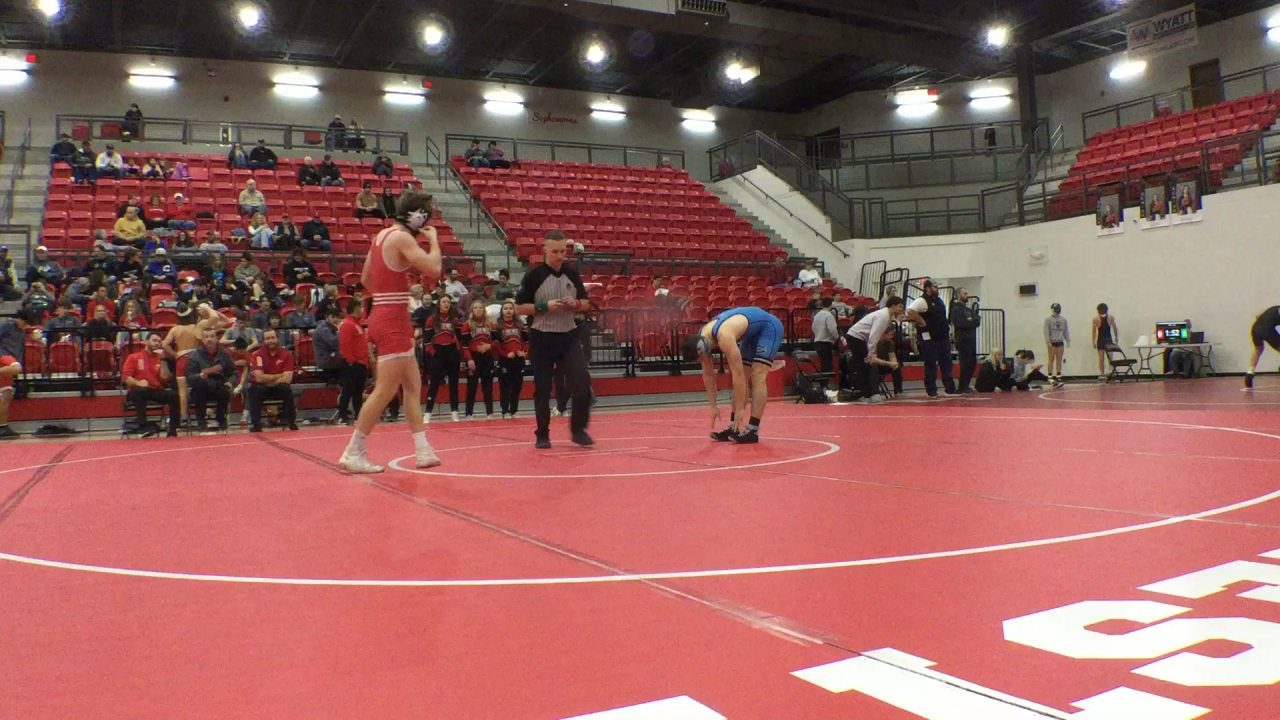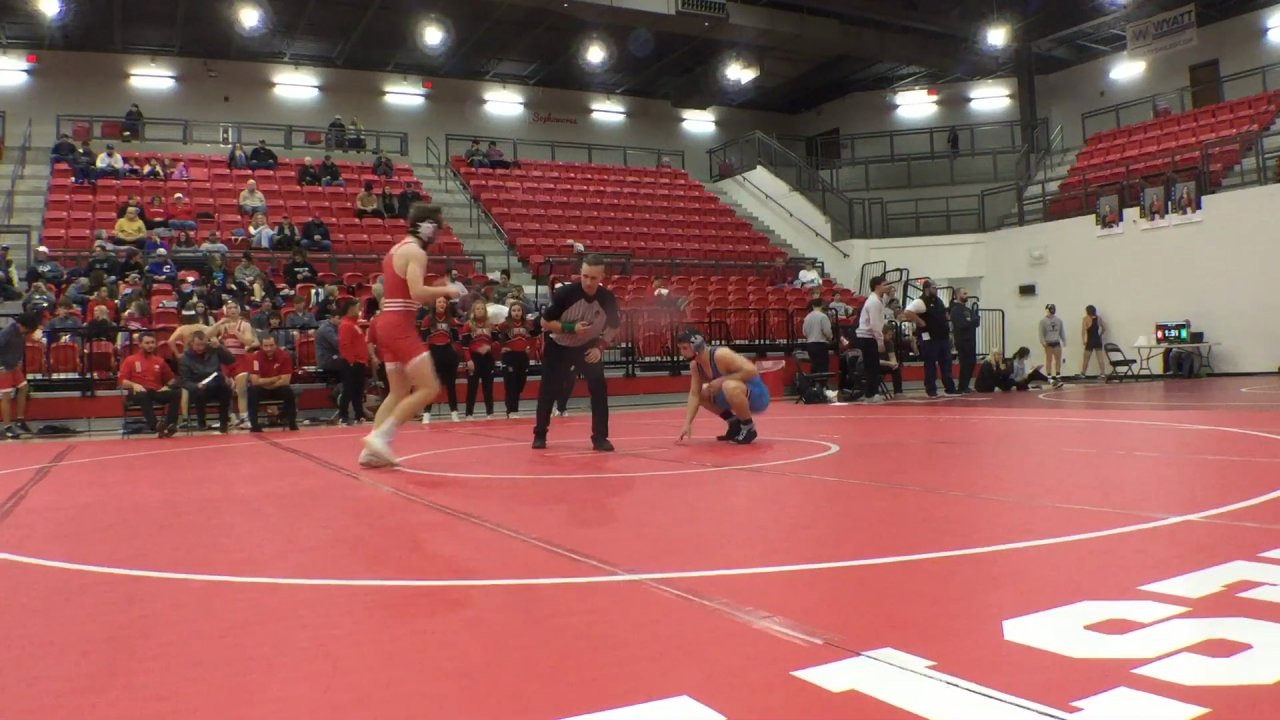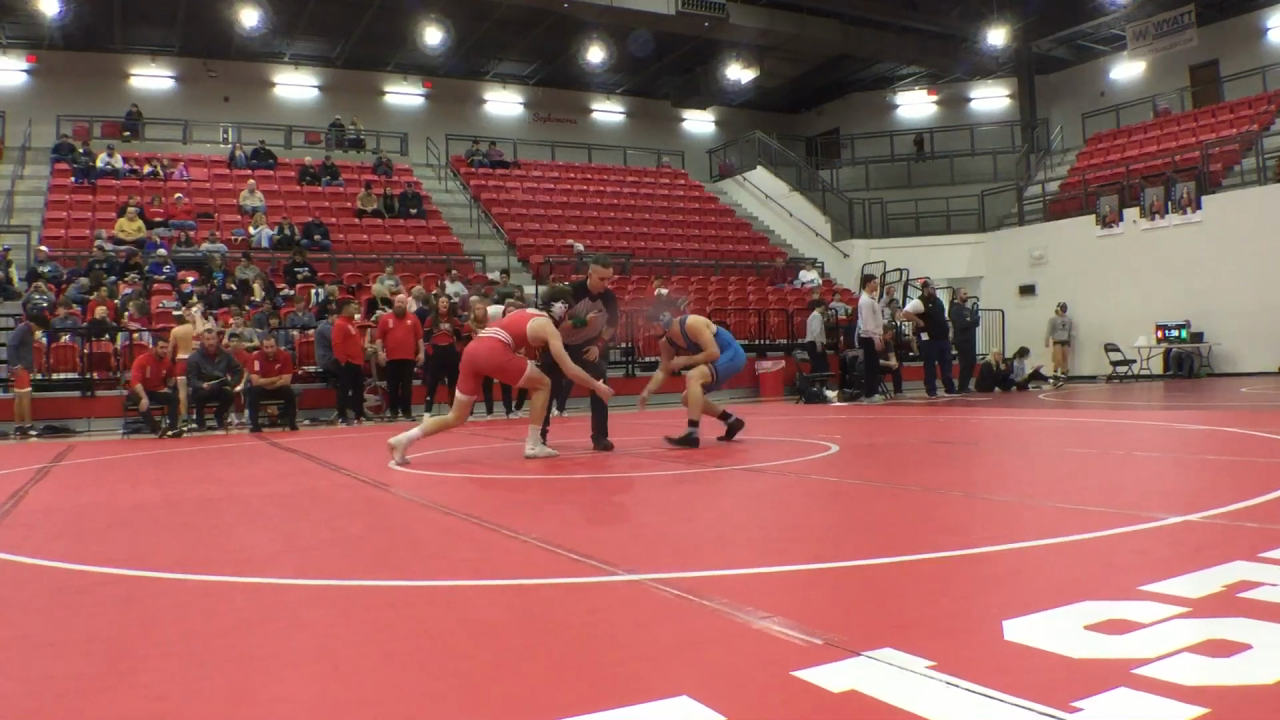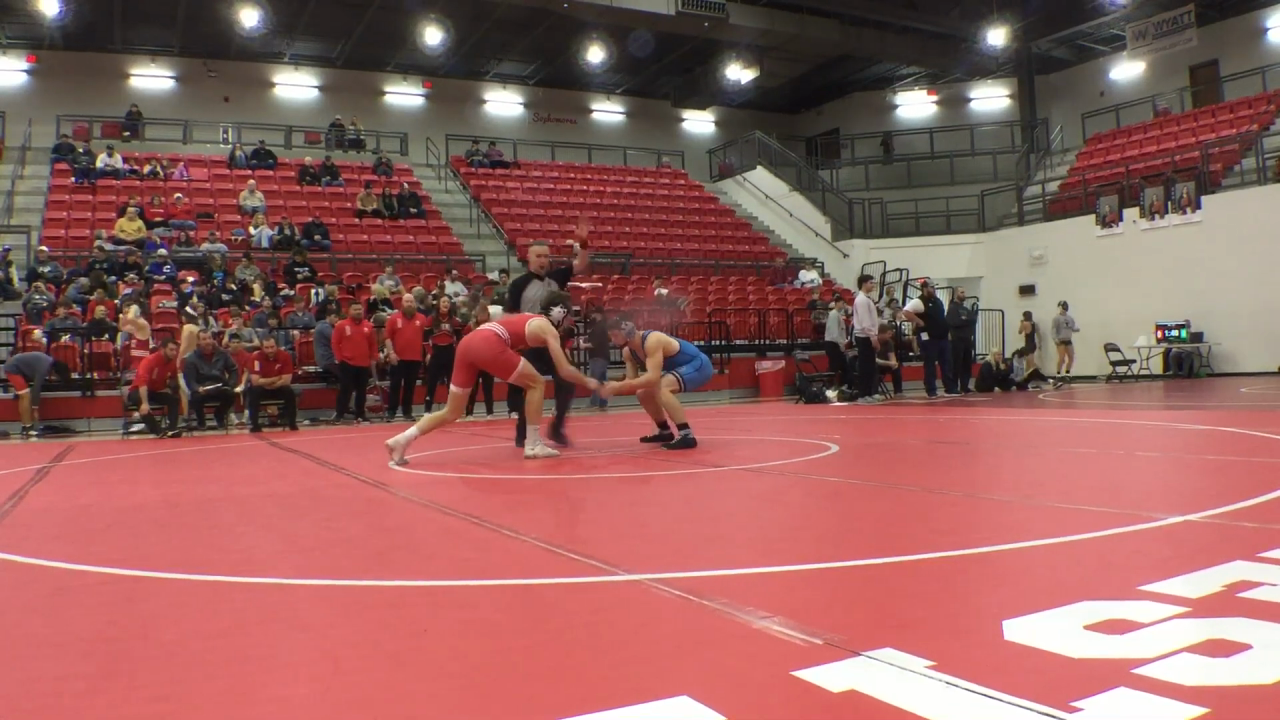
dt=1s
person 1, frame 1
left shoulder: (384, 236)
right shoulder: (402, 238)
left elbow: (365, 278)
right elbow: (433, 270)
right wrist: (433, 241)
left hip: (386, 318)
right hip: (391, 321)
left knee: (413, 386)
right knee: (385, 391)
left ankle: (423, 451)
right ankle: (353, 453)
person 1, frame 2
left shoulder: (399, 249)
right shoulder: (416, 252)
right elbow: (418, 293)
left wrist: (435, 292)
right wrist: (445, 291)
left hip: (387, 323)
right hip: (399, 325)
left knee: (399, 392)
right knee: (428, 390)
left ankle: (375, 450)
right ankle: (378, 435)
person 1, frame 3
left shoulder: (525, 312)
right shoulder: (549, 328)
right elbow: (569, 369)
left wrist: (519, 355)
right wrist: (597, 386)
left hip: (473, 349)
right hip: (493, 352)
left knee: (456, 418)
right knee: (542, 384)
left ankle: (404, 439)
right ankle: (533, 444)
person 1, frame 4
left shoulder: (528, 318)
right shoulder: (549, 329)
right elbow: (565, 370)
right wrist: (588, 383)
left hip: (469, 344)
right hip: (488, 346)
left knee: (451, 411)
right knee: (535, 384)
left ankle: (401, 441)
right ankle: (533, 445)
person 2, frame 1
left shoulder: (572, 274)
right shoulder: (534, 276)
left elbow: (585, 302)
right elbow: (519, 308)
left wrist: (575, 304)
right wrist: (545, 306)
left hip: (569, 335)
right hip: (542, 336)
left knee: (581, 381)
right knee: (543, 387)
left ankle: (578, 428)
right ankle: (542, 434)
person 2, frame 2
left shoulder: (607, 298)
right shoulder: (565, 293)
left elbow: (614, 326)
right elbow: (545, 322)
left wrist: (600, 347)
right wrist: (571, 328)
left hip: (587, 347)
right hip: (558, 347)
left knee: (599, 386)
right knee: (549, 390)
left ankle: (600, 437)
right ankle: (540, 434)
person 2, frame 3
left shoulder: (609, 297)
right shoulder: (571, 292)
left elbow: (612, 325)
left wrist: (598, 345)
right wrist: (583, 321)
left hip: (588, 346)
left ankle: (600, 437)
right ankle: (540, 434)
person 2, frame 4
left shoulder: (556, 277)
right shoulder: (519, 284)
left elbow: (580, 266)
right elbow: (508, 315)
left wrist: (582, 242)
right hip: (529, 344)
left knee: (566, 386)
left ankle: (557, 427)
right ankle: (523, 433)
